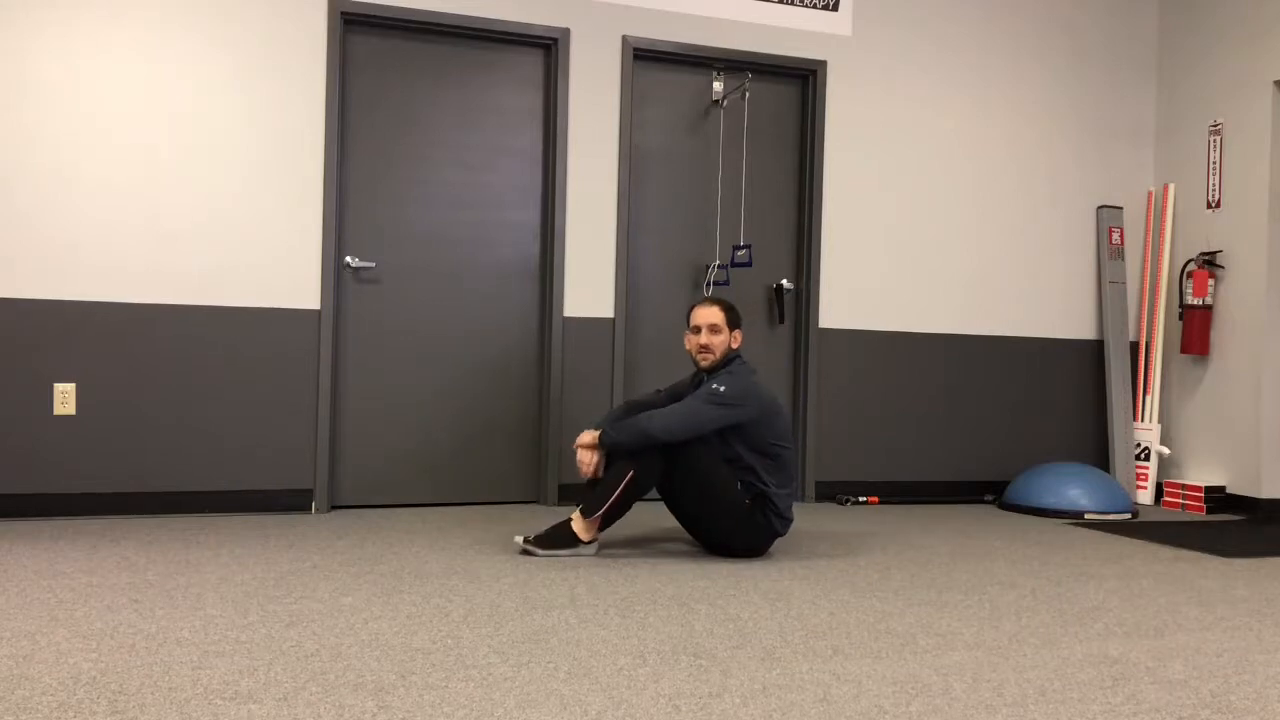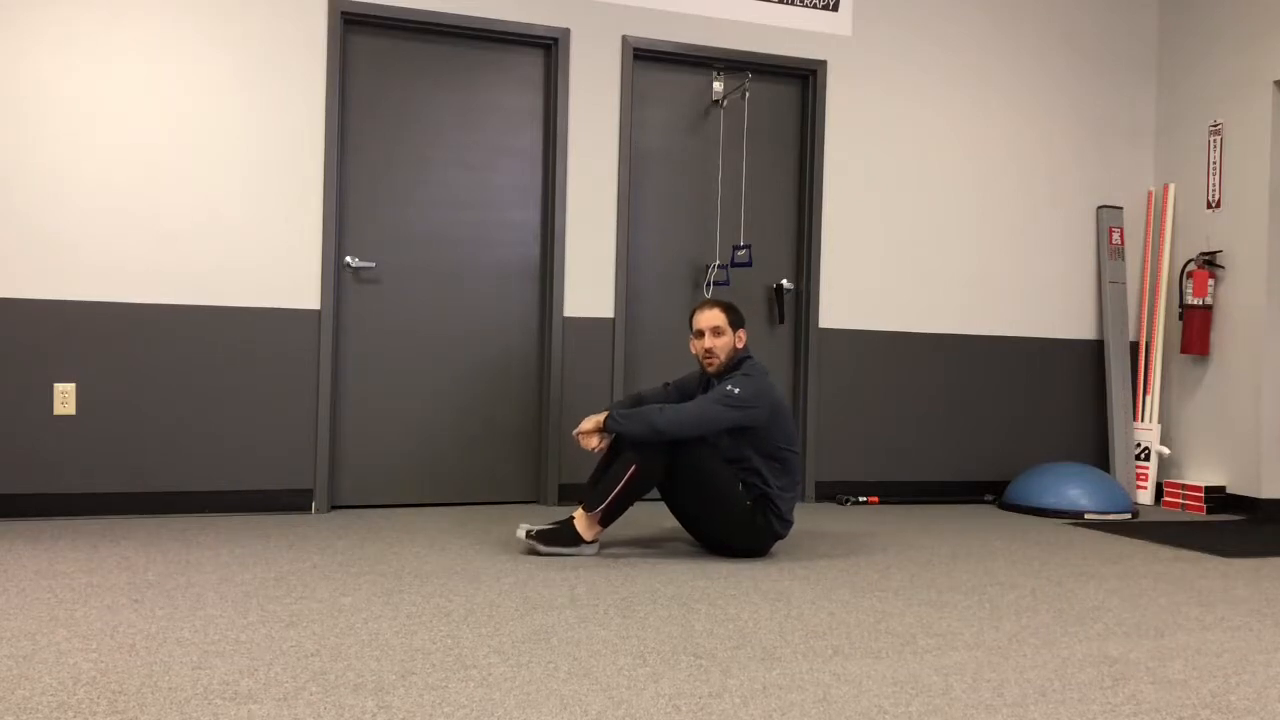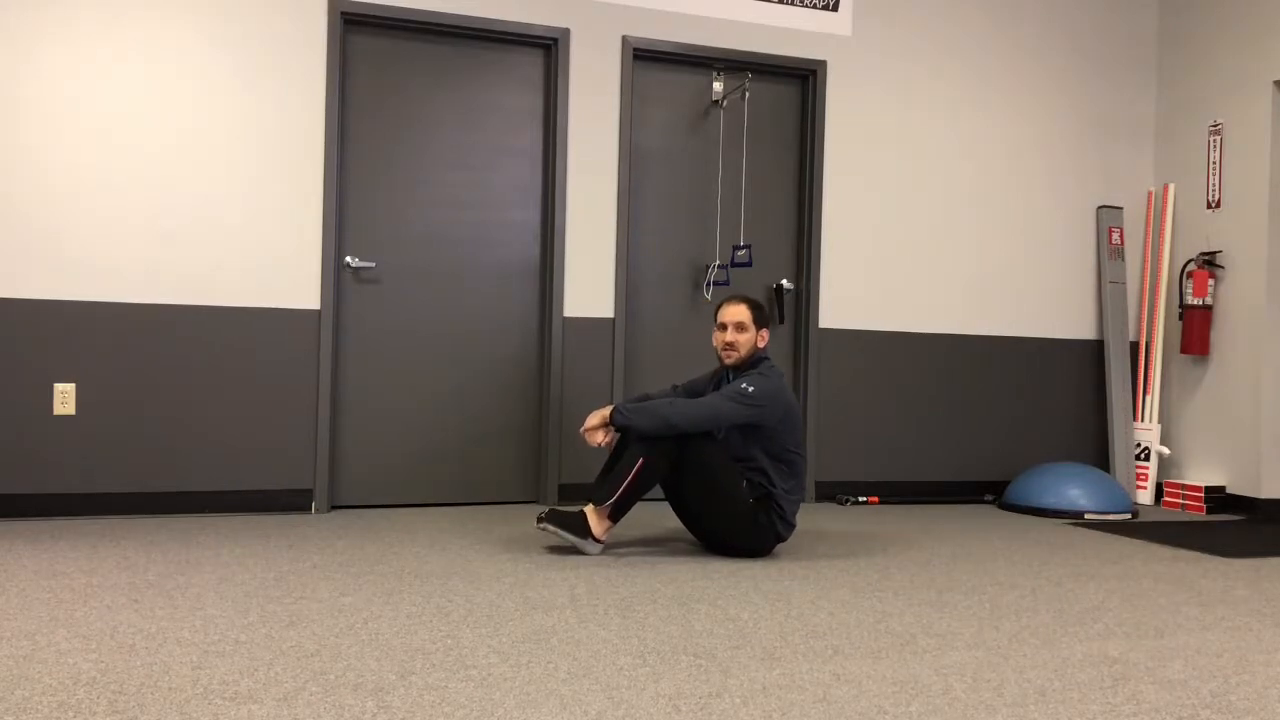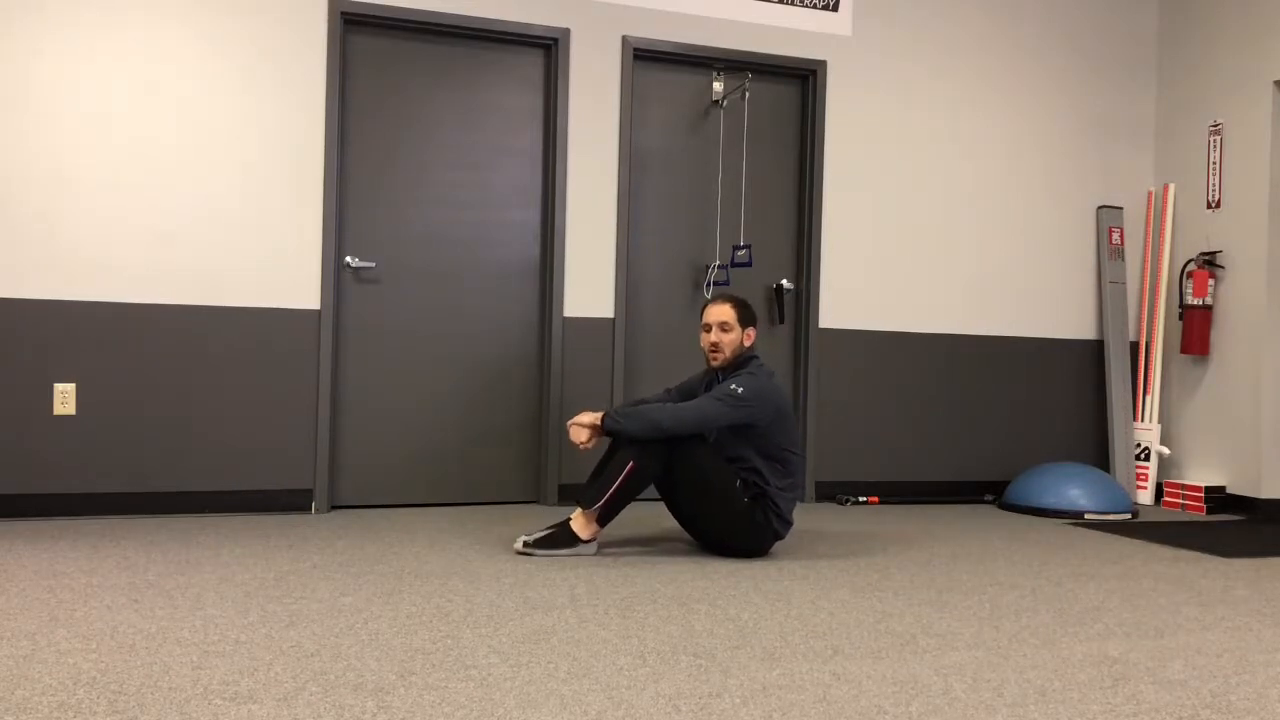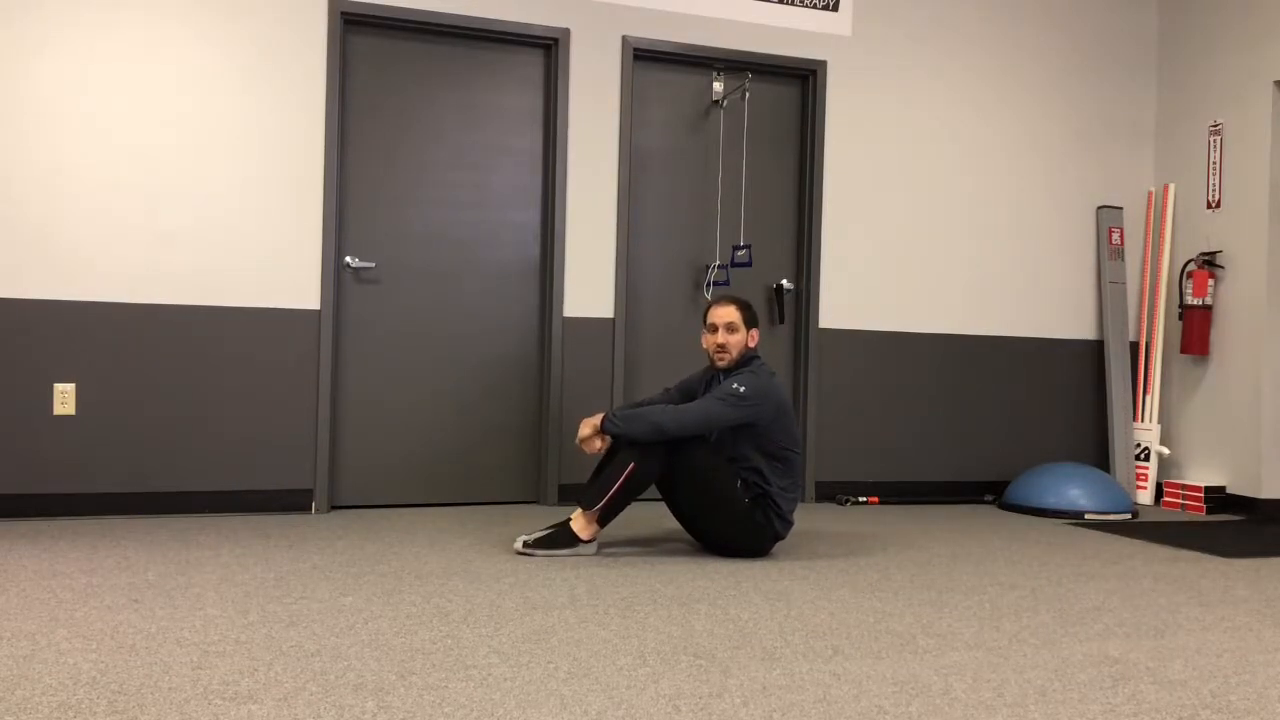
dt=1s
person 1, frame 1
left shoulder: (738, 387)
right shoulder: (703, 381)
left elbow: (666, 425)
right elbow: (636, 409)
left wrist: (600, 437)
right wrist: (595, 441)
left hip: (754, 523)
right hip: (721, 510)
left knee: (659, 435)
right knee: (638, 427)
left ankle: (584, 530)
right ankle: (585, 518)
person 1, frame 2
left shoulder: (750, 388)
right shoulder: (710, 379)
left elbow: (675, 420)
right elbow: (647, 399)
left wrist: (605, 420)
right wrist: (606, 423)
left hip: (755, 524)
right hip: (726, 511)
left knee: (661, 435)
right knee: (641, 430)
left ankle: (584, 528)
right ankle: (583, 519)
person 1, frame 3
left shoulder: (764, 388)
right shoulder: (725, 376)
left elbow: (686, 414)
right elbow: (665, 398)
left wrist: (611, 414)
right wrist: (611, 420)
left hip: (759, 523)
right hip: (729, 509)
left knee: (670, 428)
right knee: (645, 426)
left ankle: (595, 524)
right ankle: (593, 515)
person 1, frame 4
left shoulder: (754, 388)
right shoulder: (715, 378)
left elbow: (675, 418)
right elbow: (655, 404)
left wrist: (603, 419)
right wrist: (599, 424)
left hip: (755, 523)
right hip: (726, 510)
left knee: (659, 433)
right knee: (642, 428)
left ankle: (583, 528)
right ankle: (580, 521)
person 1, frame 5
left shoulder: (755, 387)
right shoulder: (714, 376)
left elbow: (677, 420)
right elbow: (655, 404)
left wrist: (603, 421)
right wrist: (606, 426)
left hip: (757, 523)
right hip: (725, 512)
left knee: (661, 435)
right knee: (642, 430)
left ankle: (582, 529)
right ankle: (580, 520)
